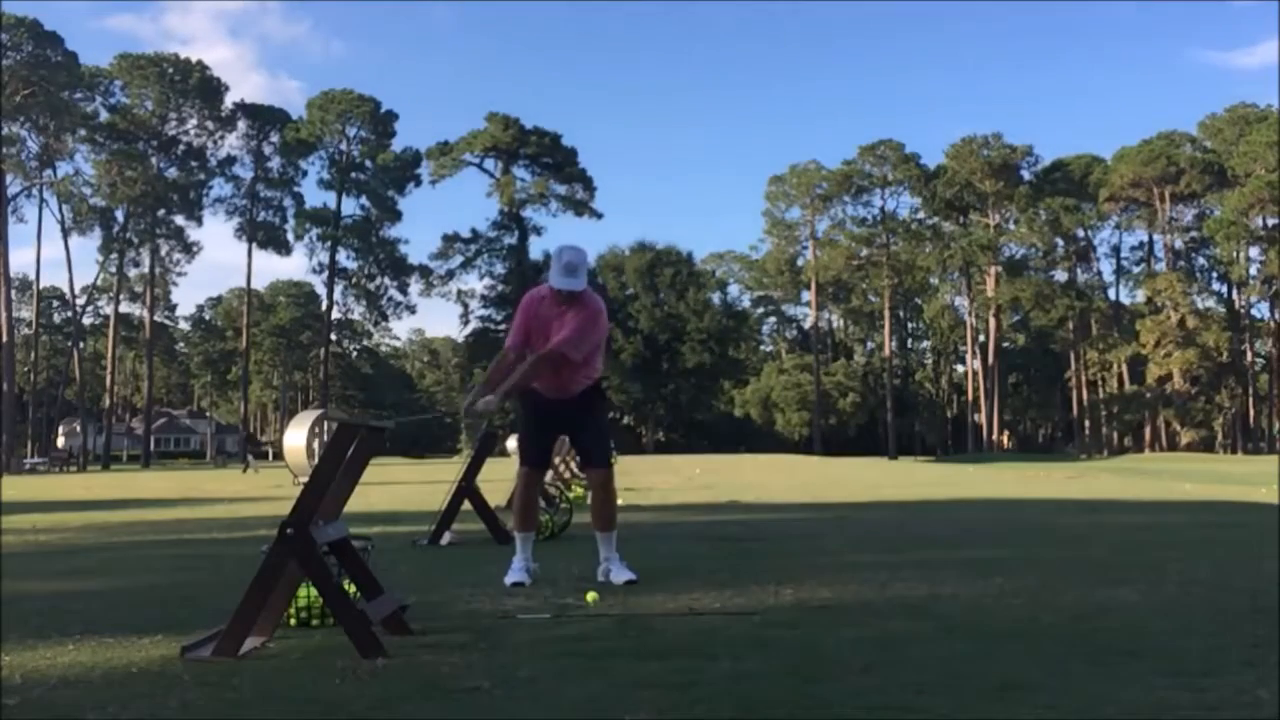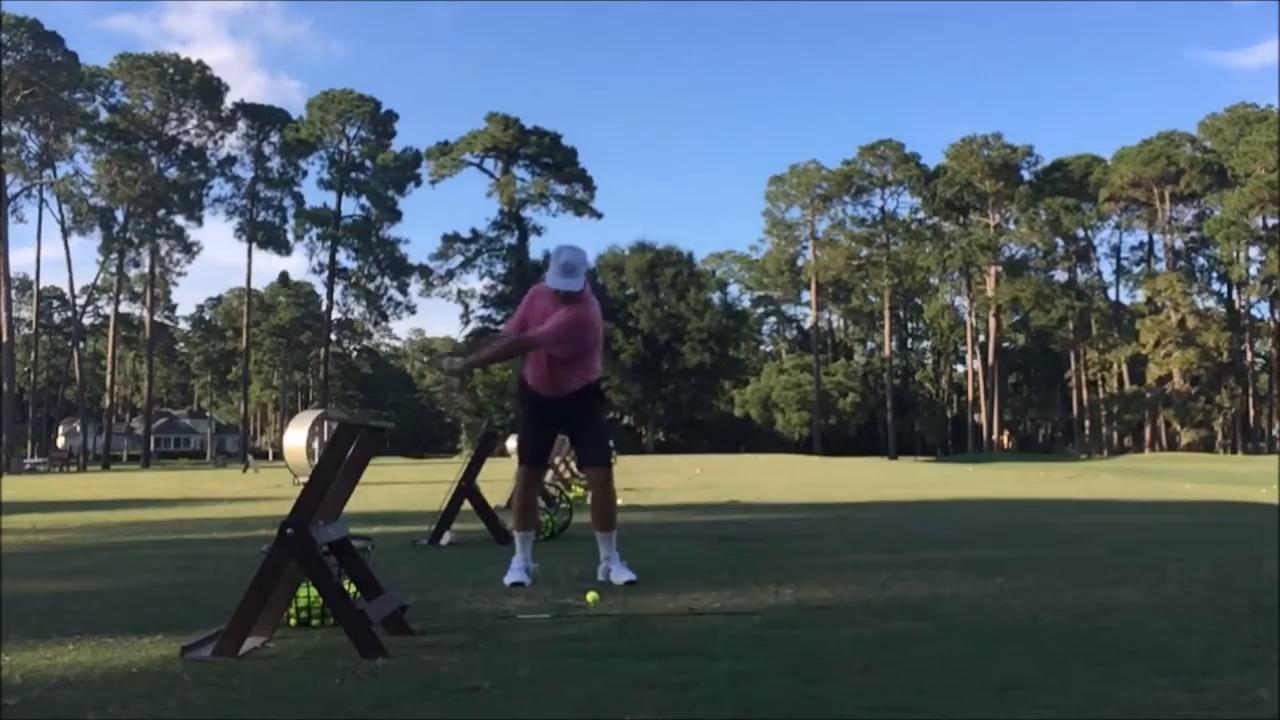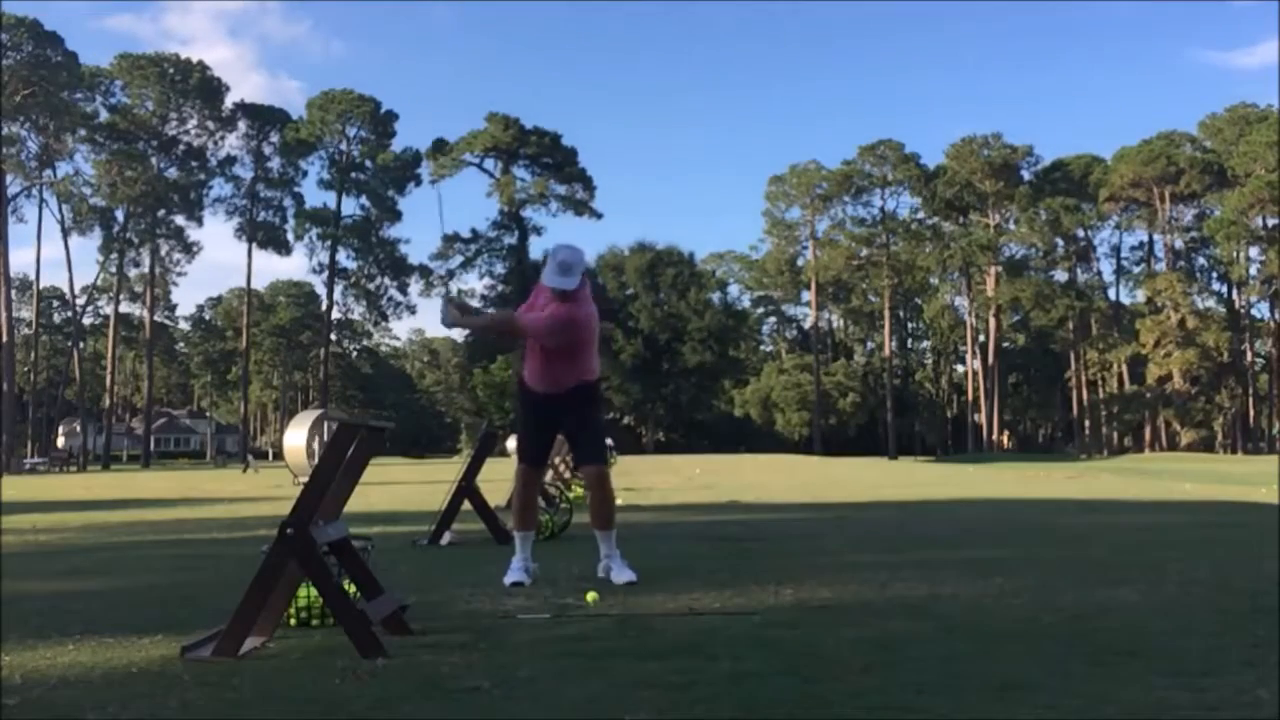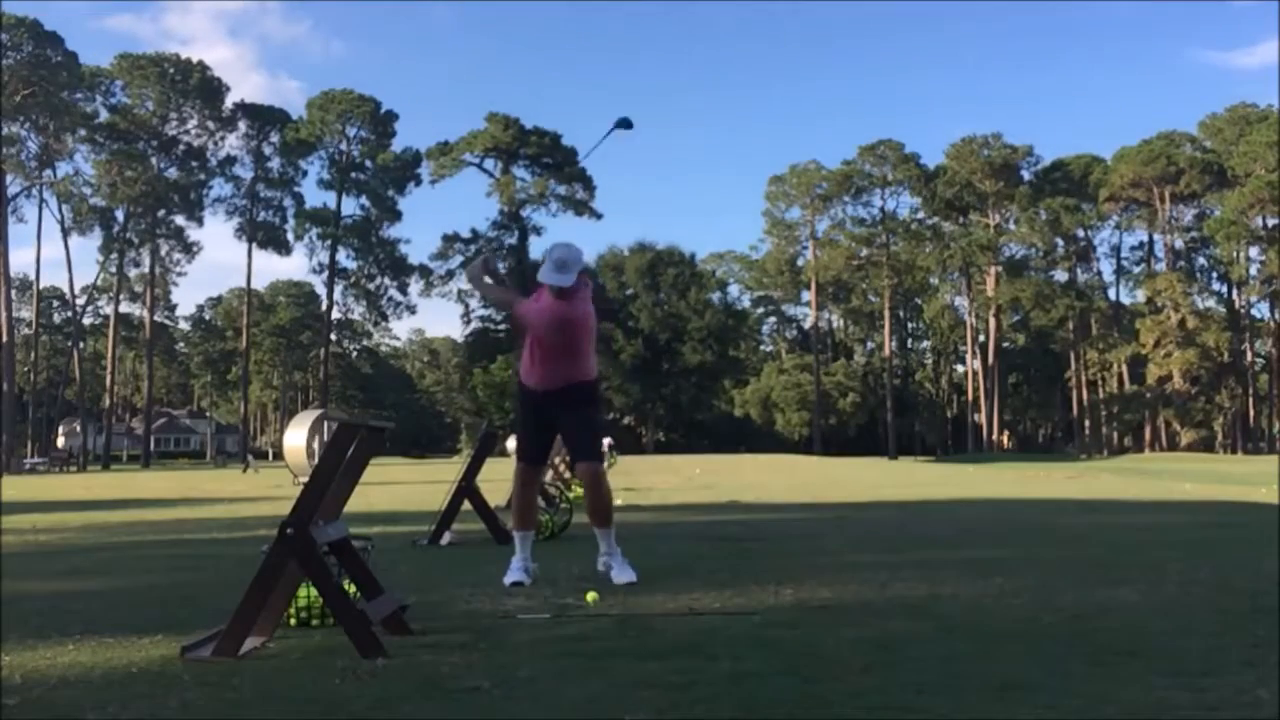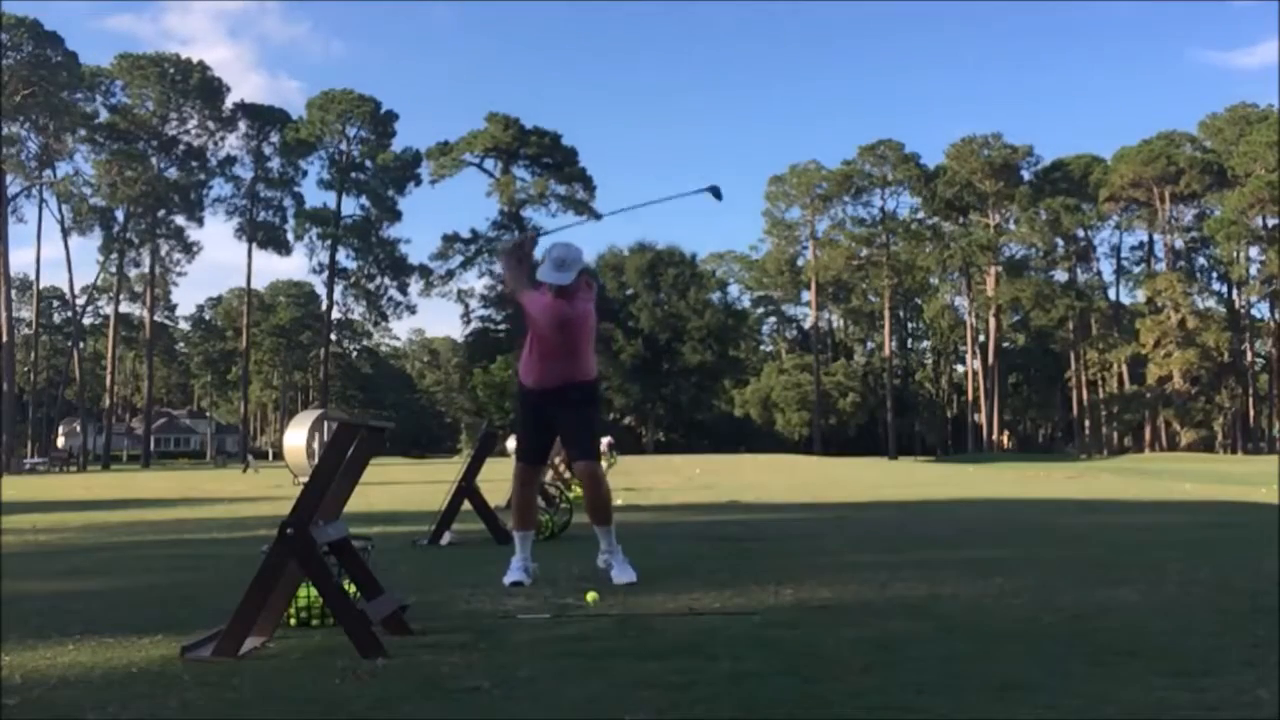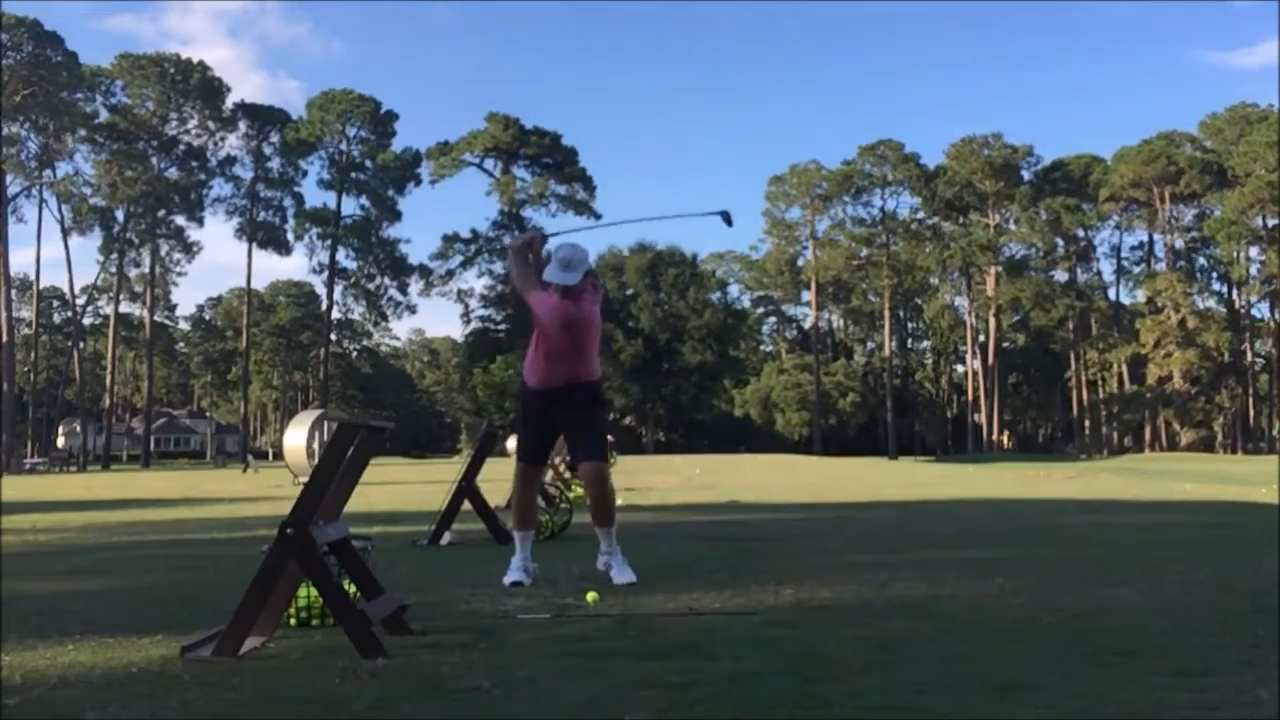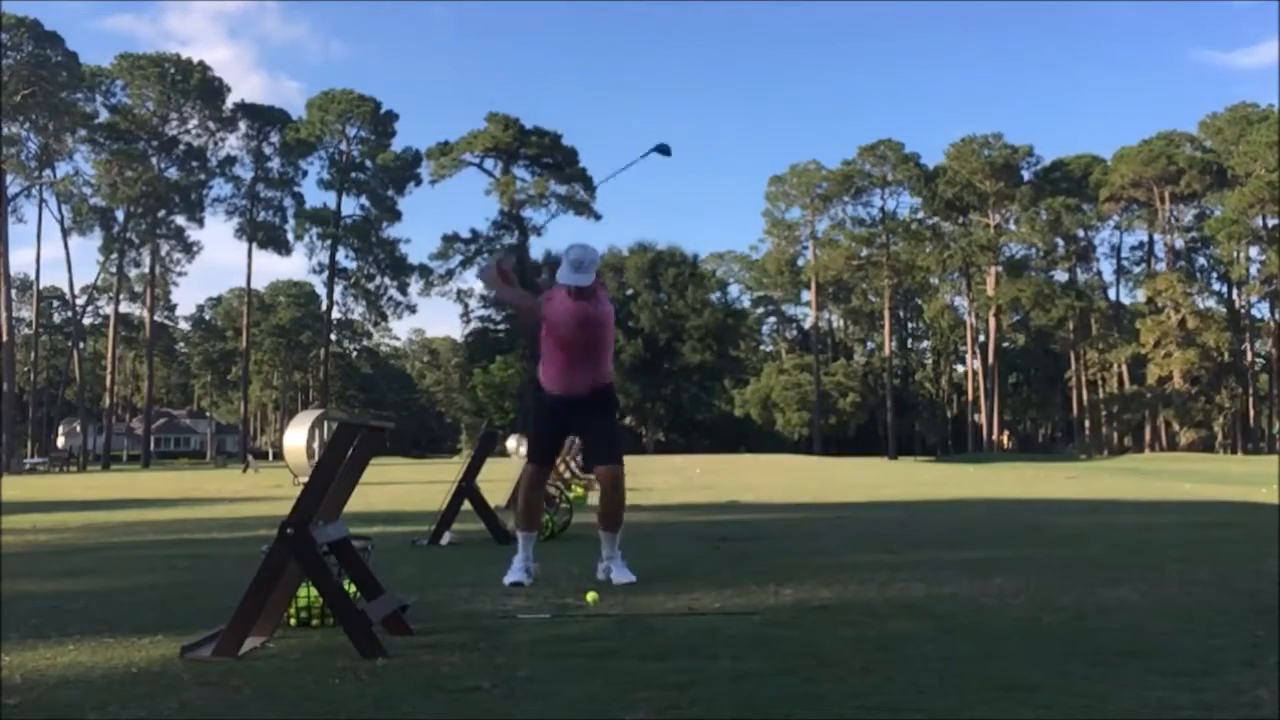
dt=0.1s
person 1, frame 1
left shoulder: (591, 310)
right shoulder: (533, 299)
left elbow: (546, 359)
right elbow: (512, 349)
left wrist: (500, 396)
right wrist: (481, 390)
left hip: (584, 398)
right hip: (539, 397)
left knee: (602, 477)
right knee: (528, 476)
left ankle: (610, 560)
right ankle: (522, 559)
person 1, frame 2
left shoulder: (583, 313)
right shoulder: (538, 293)
left elbow: (521, 343)
right elbow: (510, 333)
left wrist: (467, 362)
right wrist: (472, 362)
left hip: (581, 397)
right hip: (537, 395)
left knee: (601, 476)
right knee: (528, 476)
left ankle: (610, 560)
right ankle: (522, 560)
person 1, frame 3
left shoulder: (573, 314)
right shoulder: (546, 290)
left elbow: (512, 326)
right elbow: (515, 318)
left wrist: (463, 321)
right wrist: (472, 313)
left hip: (577, 397)
right hip: (536, 394)
left knee: (596, 474)
right knee: (527, 475)
left ankle: (611, 558)
right ankle: (521, 560)
person 1, frame 4
left shoulder: (568, 312)
right shoulder: (552, 289)
left elbow: (513, 305)
right elbow: (520, 303)
left wrist: (479, 281)
right wrist: (494, 274)
left hip: (575, 396)
right hip: (534, 393)
left knee: (592, 473)
right knee: (526, 474)
left ankle: (610, 555)
right ankle: (521, 559)
person 1, frame 5
left shoulder: (565, 312)
right shoulder: (579, 287)
left elbow: (519, 288)
left wrist: (508, 256)
right wrist: (524, 254)
left hip: (574, 396)
right hip: (534, 392)
left knee: (589, 472)
right knee: (525, 475)
left ankle: (610, 552)
right ankle: (521, 559)
person 1, frame 6
left shoulder: (571, 312)
right shoulder: (585, 288)
left elbow: (526, 287)
left wrist: (516, 254)
right wrist: (533, 253)
left hip: (578, 396)
right hip: (537, 393)
left knee: (595, 473)
right knee: (526, 475)
left ankle: (610, 554)
right ankle: (521, 559)
person 1, frame 7
left shoulder: (595, 310)
right shoulder: (560, 293)
left elbow: (535, 309)
left wrist: (497, 285)
right wrist: (507, 277)
left hip: (593, 401)
right hip: (551, 399)
left knee: (611, 476)
right knee: (532, 477)
left ankle: (611, 559)
right ankle: (522, 559)
